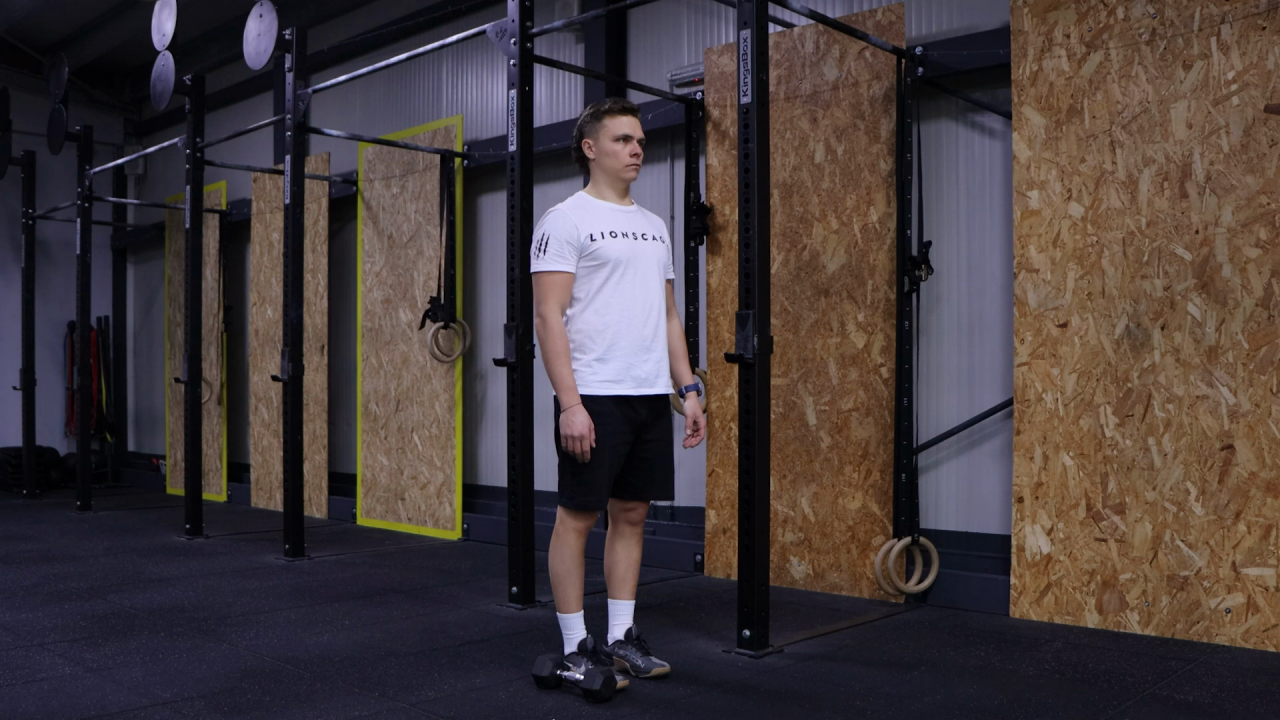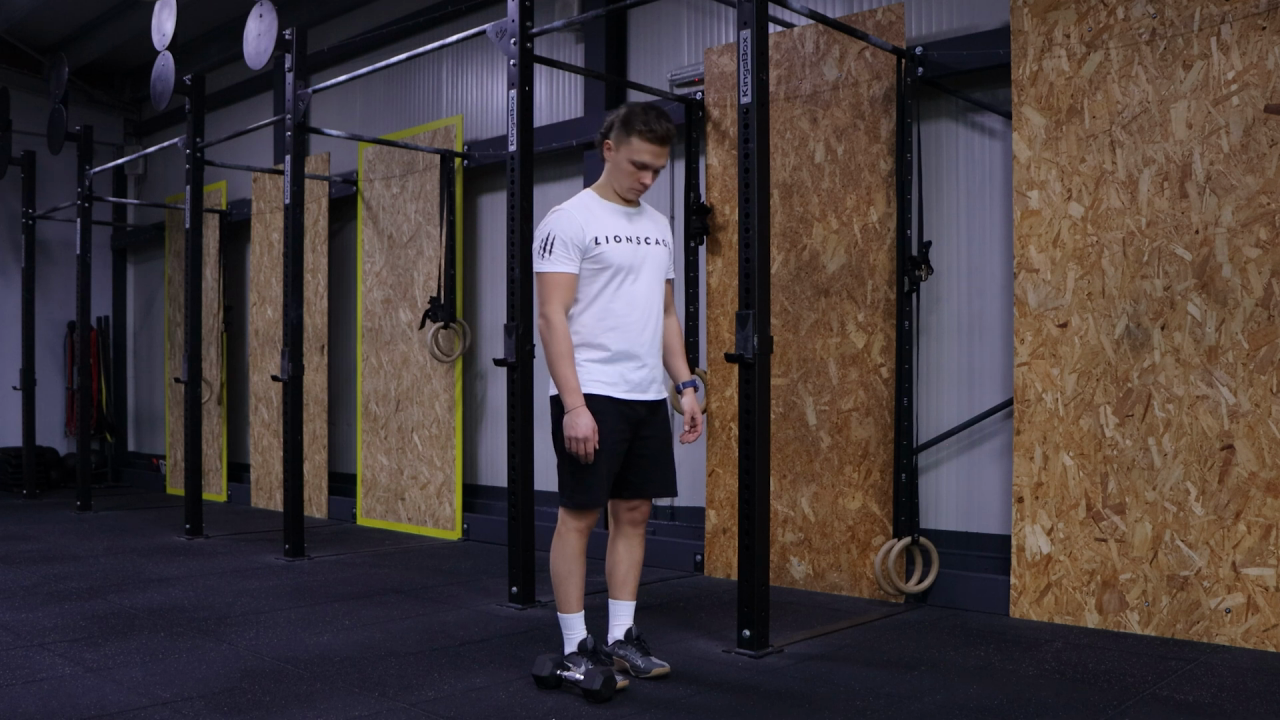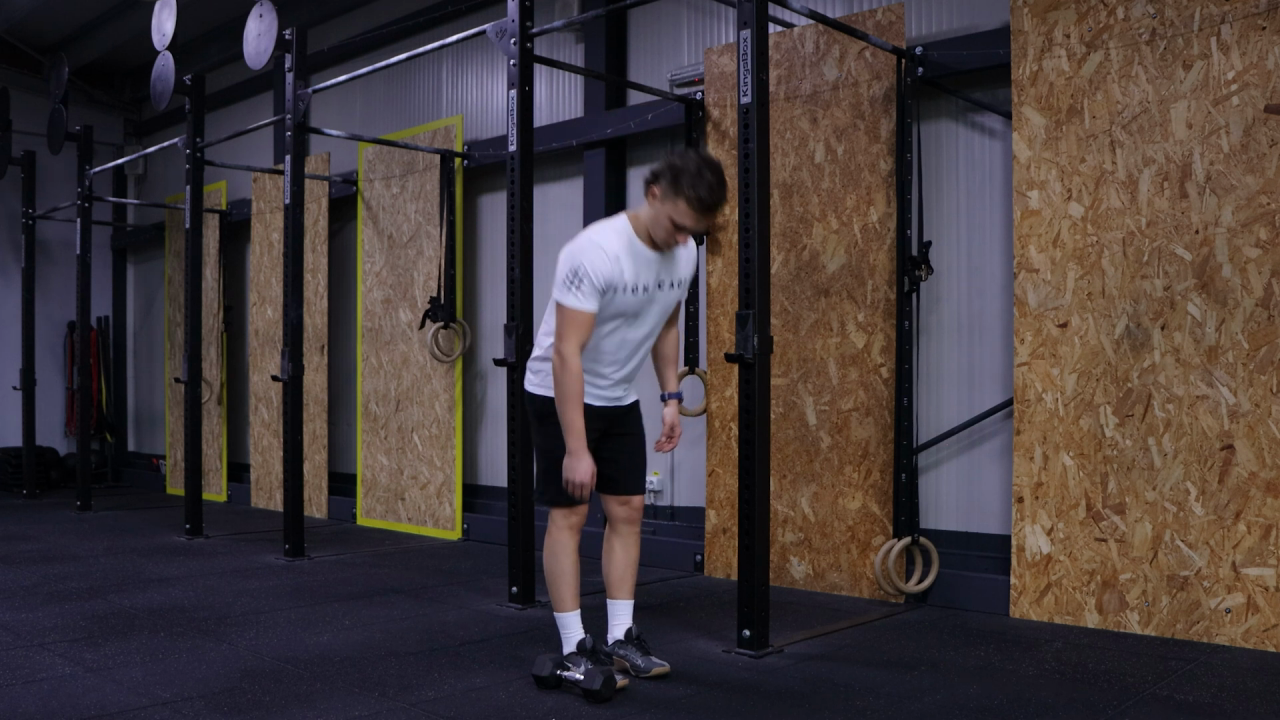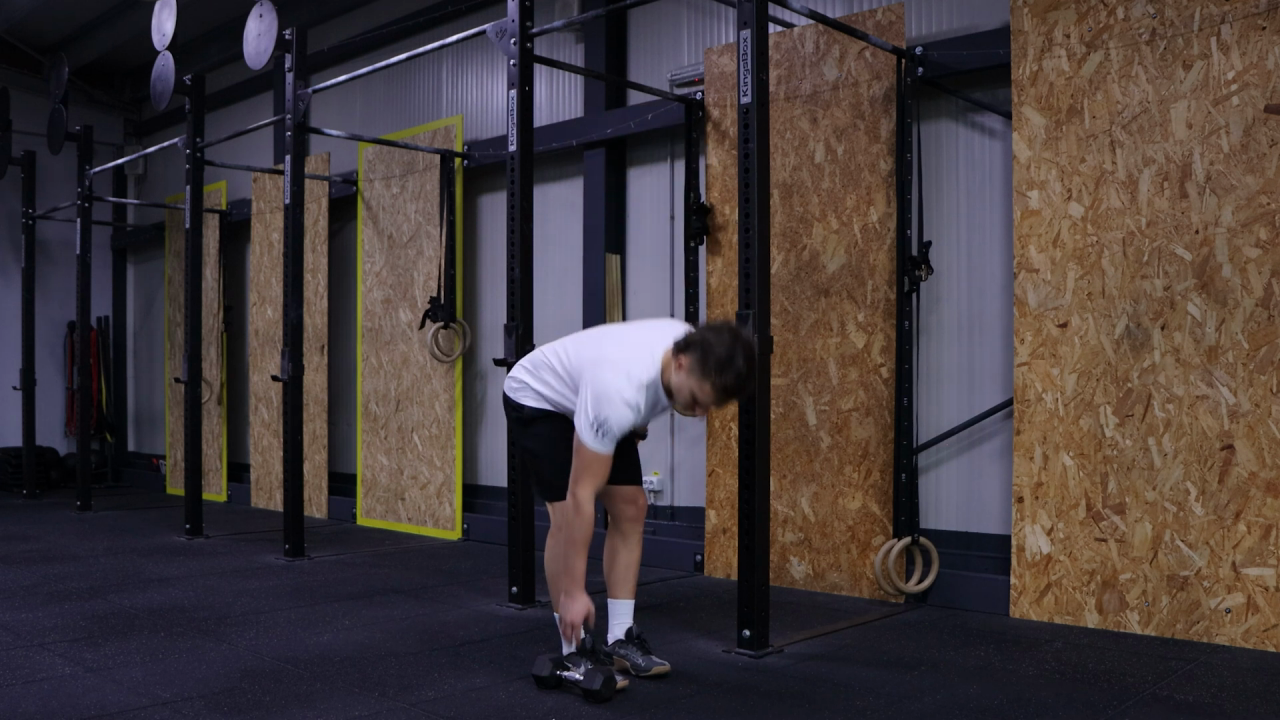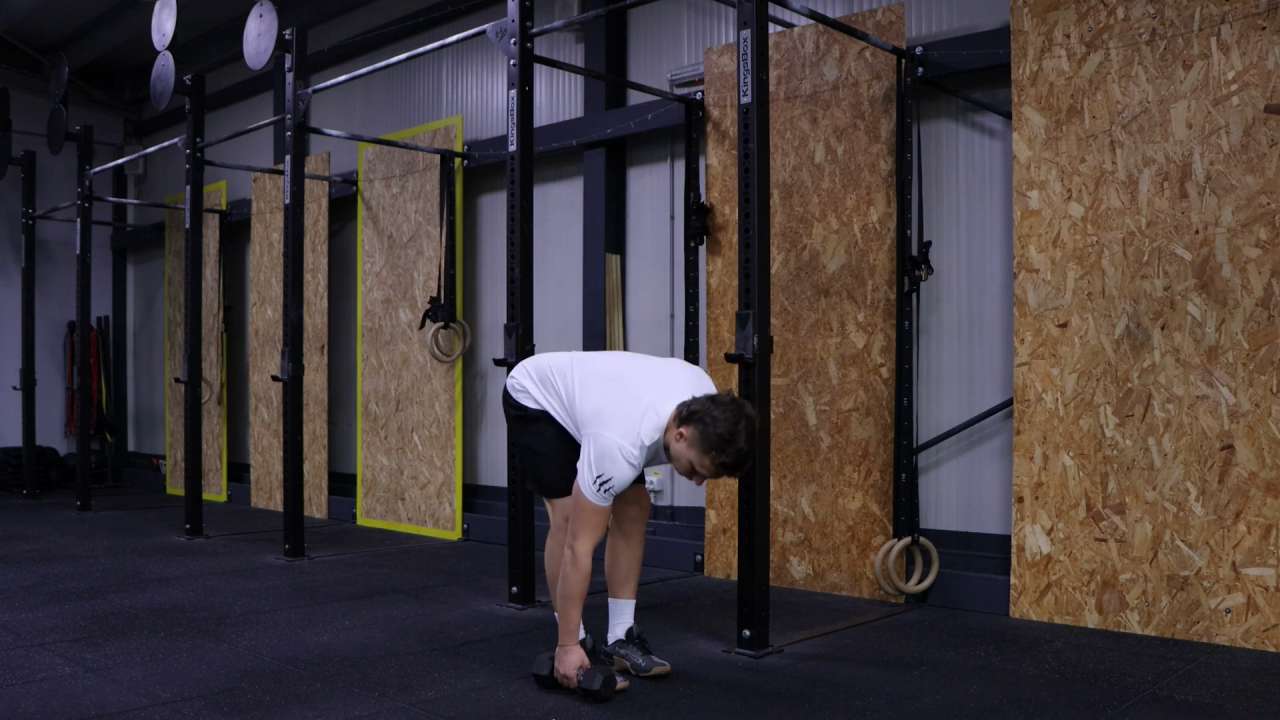
dt=0.3s
person 1, frame 1
left shoulder: (654, 227)
right shoulder: (566, 221)
left elbow: (667, 316)
right elbow: (549, 318)
left wrist: (688, 389)
right wrist: (571, 403)
left hip: (650, 397)
right hip: (594, 398)
left knee: (631, 516)
right knee: (578, 517)
left ankle: (620, 639)
right ankle: (575, 647)
person 1, frame 2
left shoulder: (659, 227)
right shoulder: (569, 220)
right elbow: (552, 317)
left wrist: (685, 386)
right wrist: (574, 405)
left hip: (646, 399)
right hip: (591, 399)
left knee: (634, 515)
right knee: (579, 518)
left ankle: (620, 638)
right ankle: (575, 648)
person 1, frame 3
left shoulder: (683, 253)
right shoulder: (598, 251)
right elbow: (566, 355)
left wrist: (670, 399)
right wrist: (577, 450)
left hip: (617, 397)
right hip: (558, 390)
left knee: (627, 512)
right knee: (569, 515)
left ankle: (620, 639)
right ankle: (574, 649)
person 1, frame 4
left shoulder: (689, 350)
right shoulder: (618, 392)
right elbow: (581, 497)
left wrist: (639, 431)
right wrist: (574, 593)
right hip: (537, 400)
left knee: (631, 506)
right knee: (565, 512)
left ankle: (620, 638)
right ankle: (573, 649)
person 1, frame 5
left shoulder: (704, 400)
right shoulder: (618, 448)
right elbow: (579, 547)
right wrist: (568, 644)
left hip: (581, 394)
right hip: (536, 401)
left knee: (634, 509)
right knee: (567, 515)
left ankle: (620, 638)
right ankle: (573, 652)
